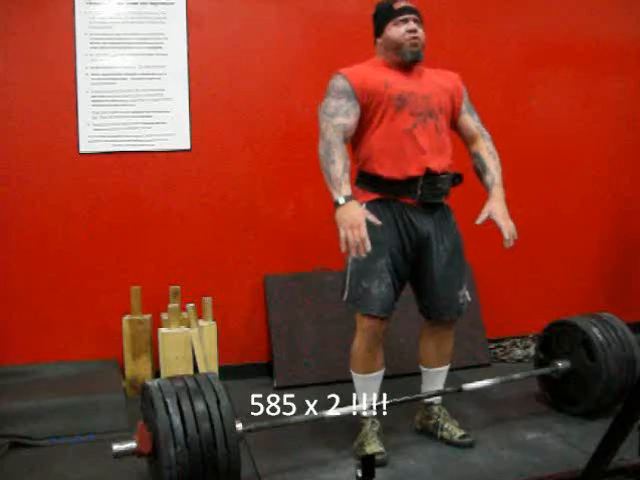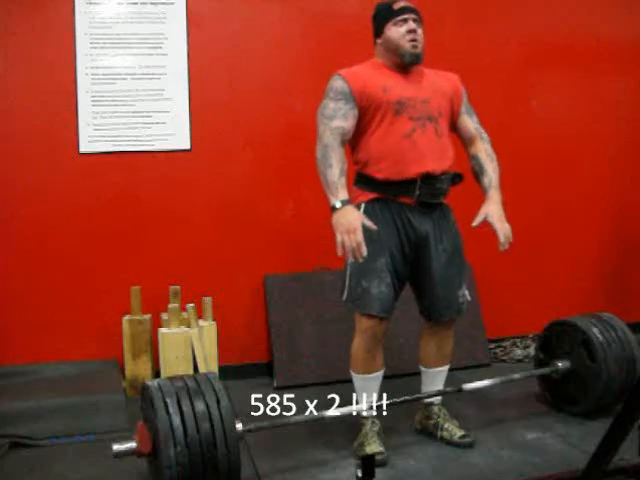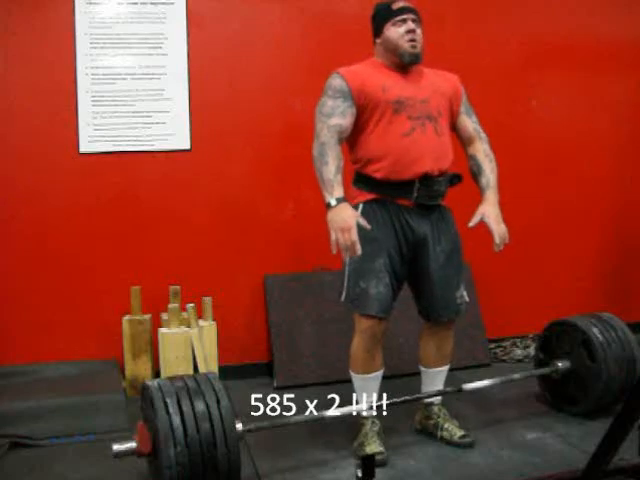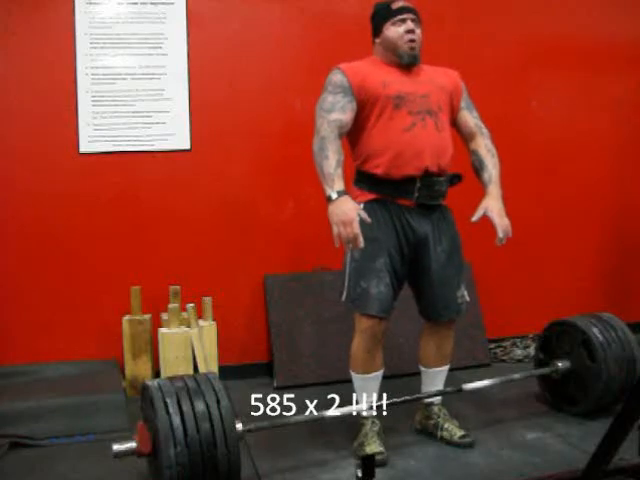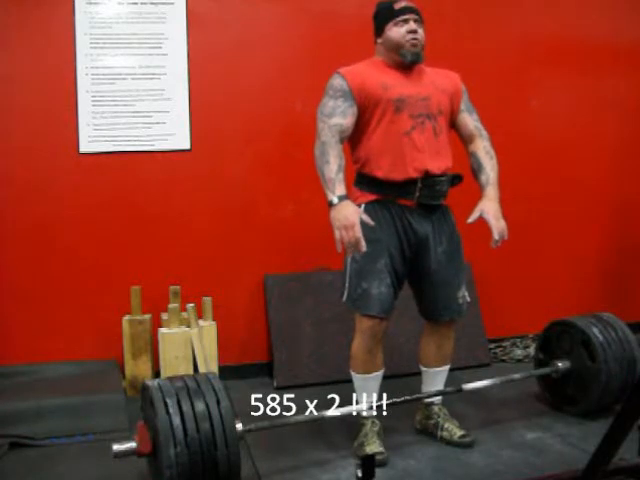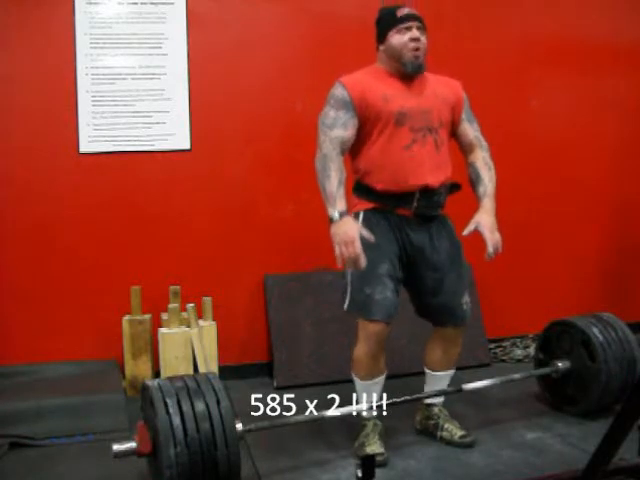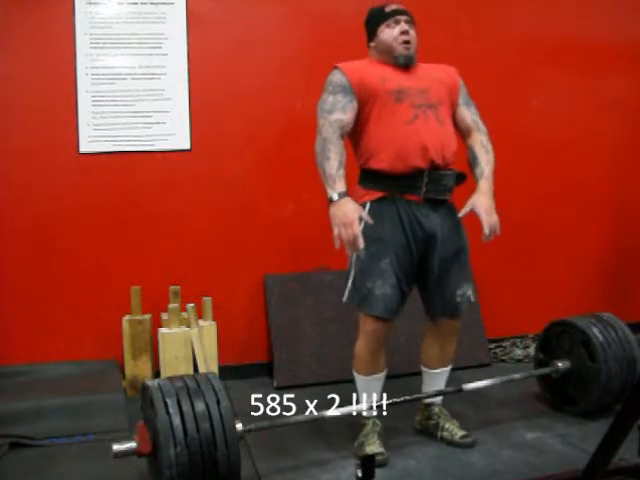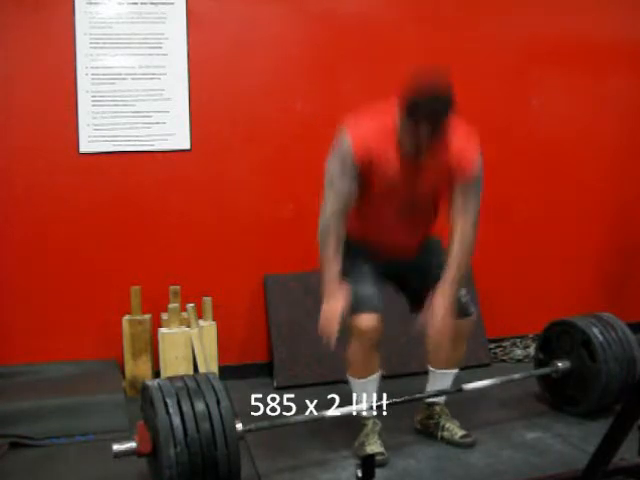
dt=0.4s
person 1, frame 1
left shoulder: (448, 83)
right shoulder: (352, 79)
left elbow: (479, 139)
right elbow: (332, 140)
left wrist: (497, 196)
right wrist: (344, 202)
left hip: (436, 210)
right hip: (381, 209)
left knee: (444, 315)
right knee: (372, 319)
left ankle: (431, 410)
right ankle: (368, 423)
person 1, frame 2
left shoulder: (448, 84)
right shoulder: (351, 81)
left elbow: (478, 141)
right elbow: (330, 143)
left wrist: (493, 199)
right wrist: (341, 205)
left hip: (435, 210)
right hip: (380, 209)
left knee: (444, 314)
right knee: (372, 320)
left ankle: (431, 410)
right ankle: (368, 423)
person 1, frame 3
left shoulder: (447, 83)
right shoulder: (350, 80)
left elbow: (476, 142)
right elbow: (327, 140)
left wrist: (490, 200)
right wrist: (336, 203)
left hip: (434, 211)
right hip: (378, 209)
left knee: (444, 315)
right knee: (371, 320)
left ankle: (431, 410)
right ankle: (368, 423)
person 1, frame 4
left shoulder: (448, 80)
right shoulder: (350, 76)
left elbow: (477, 136)
right elbow: (327, 134)
left wrist: (494, 193)
right wrist: (337, 196)
left hip: (434, 209)
right hip: (378, 209)
left knee: (444, 315)
right knee: (371, 319)
left ankle: (431, 410)
right ankle: (368, 423)
person 1, frame 5
left shoulder: (448, 82)
right shoulder: (351, 79)
left elbow: (477, 138)
right elbow: (328, 139)
left wrist: (490, 196)
right wrist: (339, 200)
left hip: (435, 211)
right hip: (379, 210)
left knee: (445, 316)
right knee: (371, 320)
left ankle: (432, 410)
right ankle: (369, 423)
person 1, frame 6
left shoulder: (450, 90)
right shoulder: (353, 89)
left elbow: (476, 149)
right elbow: (329, 152)
left wrist: (487, 209)
right wrist: (340, 217)
left hip: (432, 219)
right hip: (378, 218)
left knee: (453, 321)
right knee: (375, 326)
left ankle: (432, 411)
right ankle: (370, 424)
person 1, frame 7
left shoulder: (445, 76)
right shoulder: (350, 75)
left elbow: (475, 132)
right elbow: (329, 134)
left wrist: (485, 190)
right wrist: (339, 197)
left hip: (442, 207)
right hip: (386, 206)
left knee: (448, 318)
right knee: (375, 321)
left ankle: (432, 410)
right ankle: (369, 423)
person 1, frame 8
left shoulder: (464, 150)
right shoulder: (360, 139)
left elbow: (464, 225)
right elbow: (333, 214)
left wrist: (445, 295)
right wrist: (333, 290)
left hip: (418, 249)
right hip: (361, 247)
left knee: (461, 317)
right knee: (366, 322)
left ankle: (433, 410)
right ankle: (368, 423)
